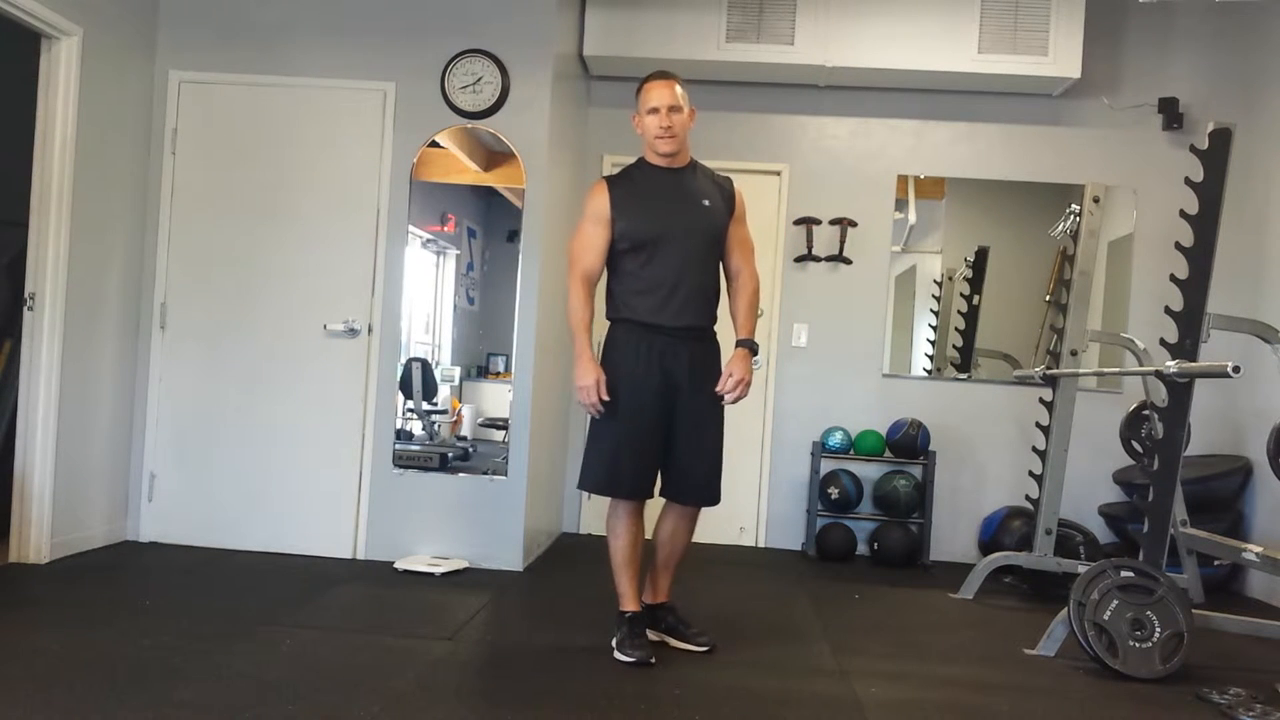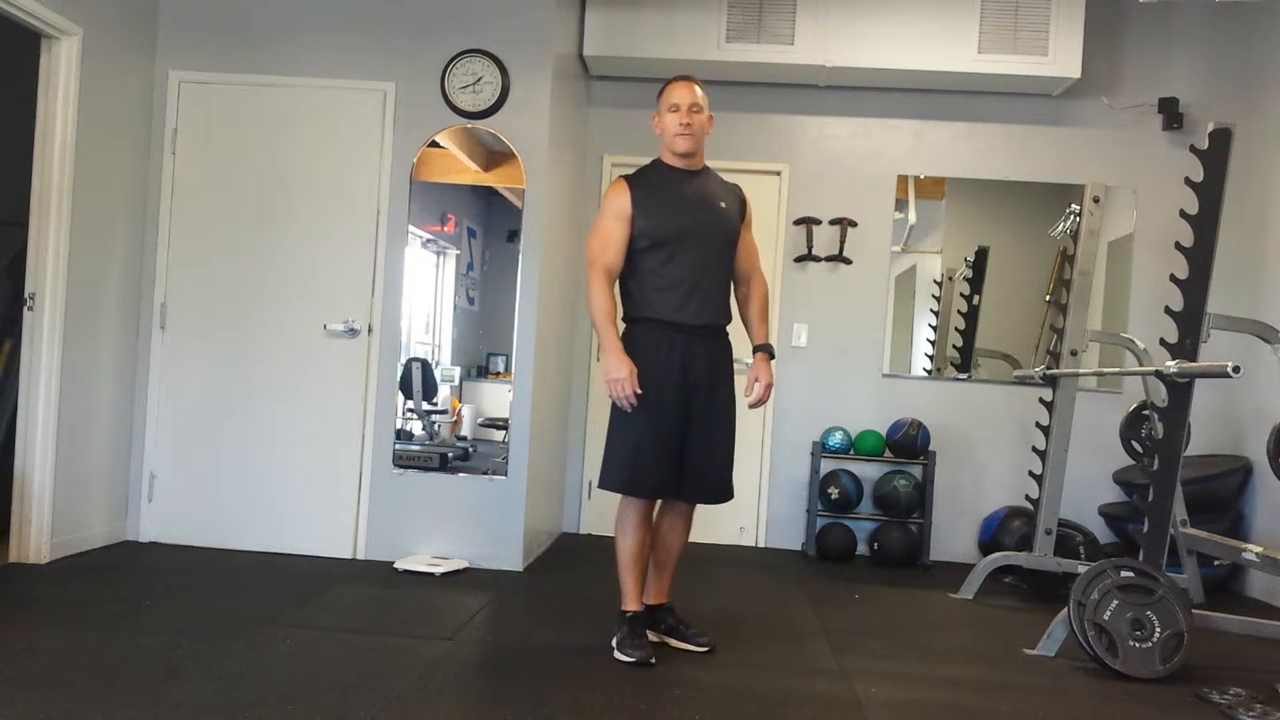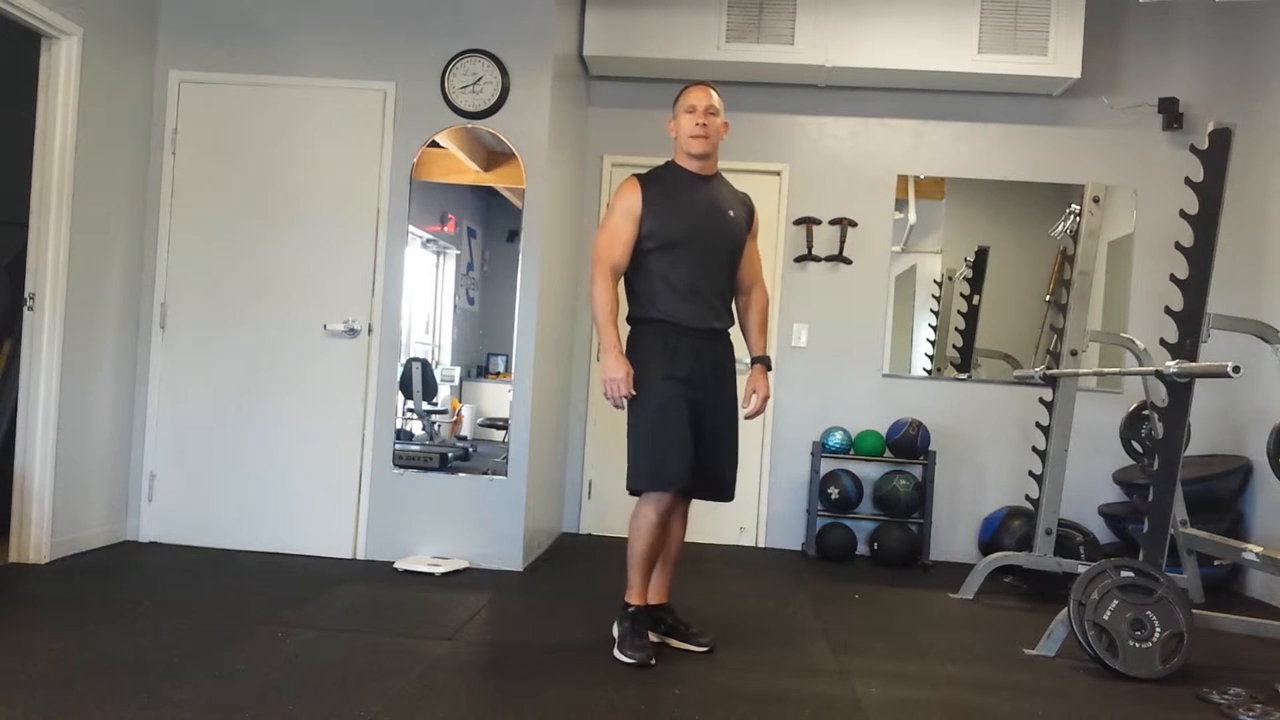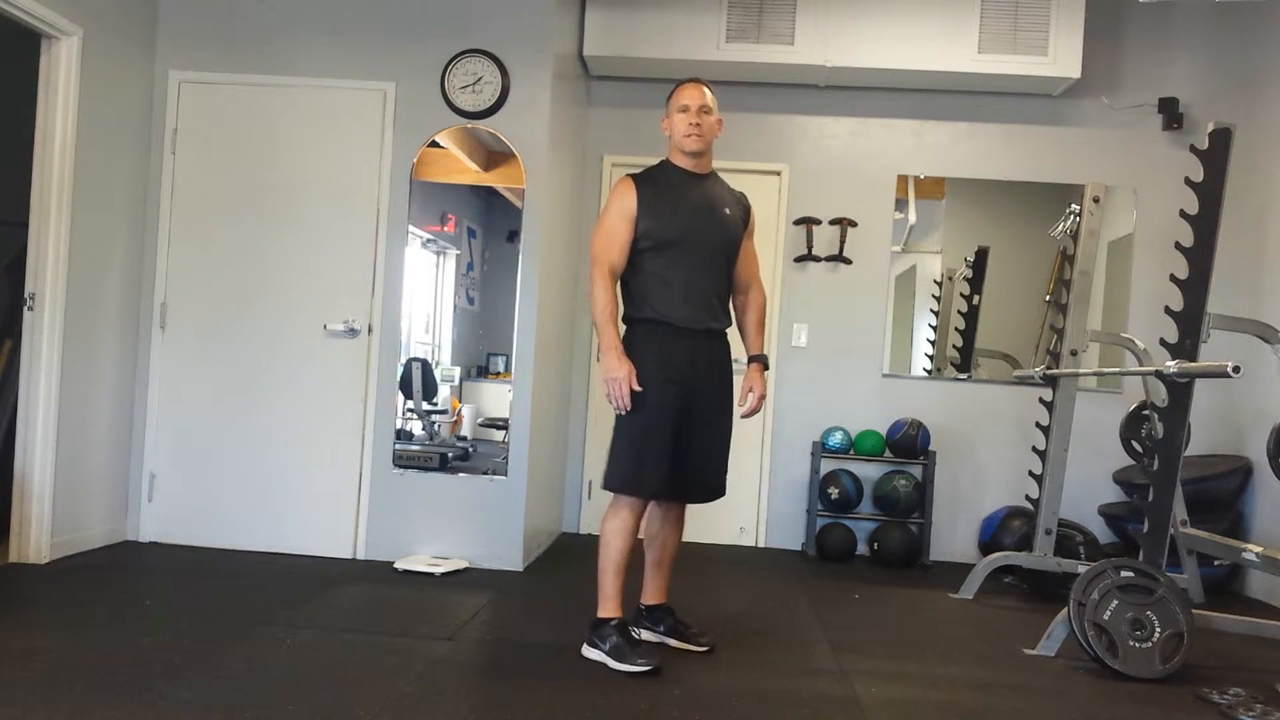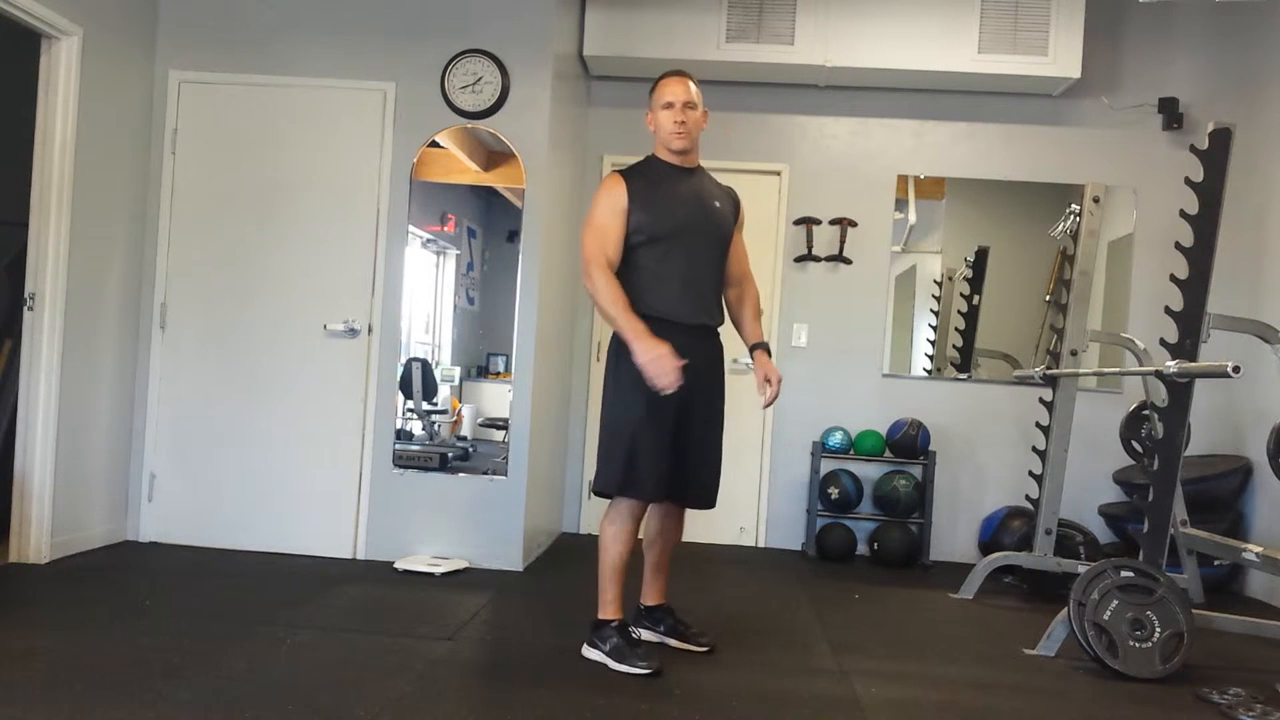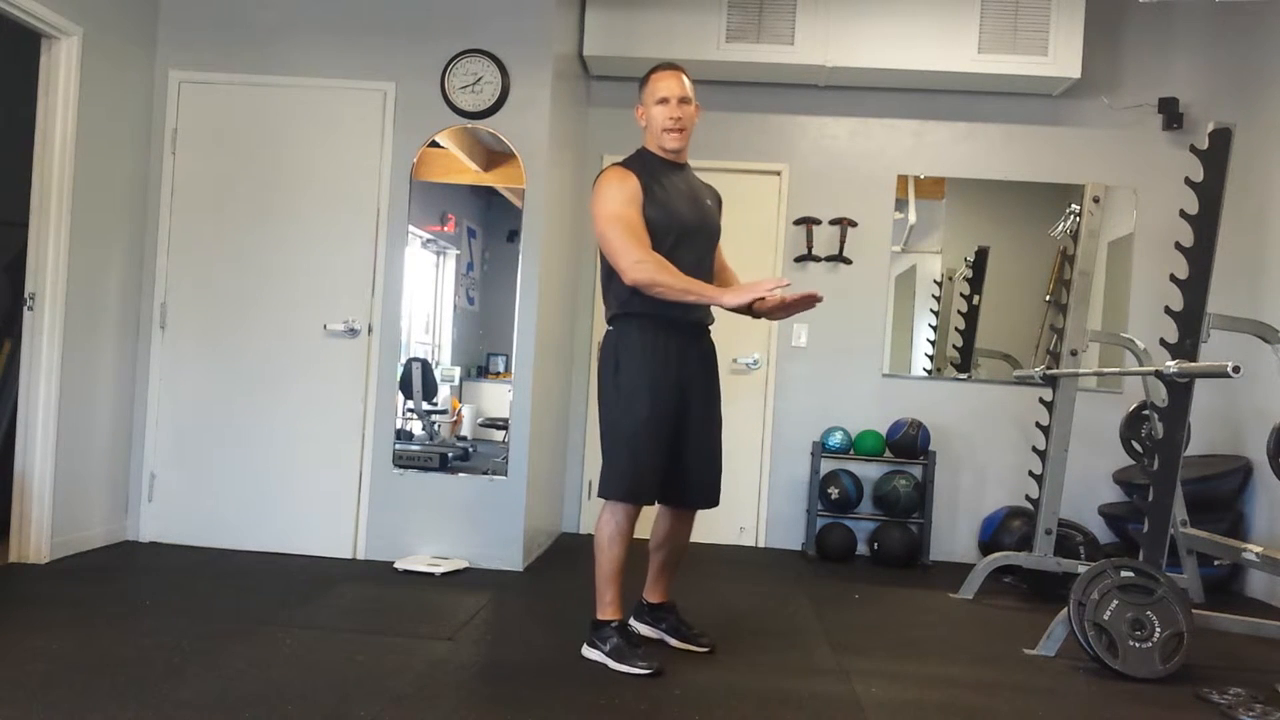
dt=0.4s
person 1, frame 1
left shoulder: (723, 193)
right shoulder: (611, 192)
left elbow: (742, 274)
right elbow: (582, 277)
left wrist: (744, 347)
right wrist: (584, 357)
left hip: (699, 354)
right hip: (633, 351)
left knee: (691, 492)
right knee: (627, 490)
left ankle: (658, 604)
right ankle: (630, 616)
person 1, frame 2
left shoulder: (732, 198)
right shoulder: (629, 191)
left elbow: (749, 280)
right elbow: (600, 274)
left wrist: (762, 350)
right wrist: (612, 351)
left hip: (711, 354)
right hip: (651, 349)
left knee: (687, 491)
right knee: (639, 489)
left ankle: (658, 607)
right ankle: (630, 616)
person 1, frame 3
left shoulder: (740, 207)
right shoulder: (639, 191)
left elbow: (751, 290)
right elbow: (605, 271)
left wrist: (759, 362)
right wrist: (611, 350)
left hip: (715, 356)
right hip: (657, 349)
left knee: (683, 489)
right knee: (663, 484)
left ankle: (659, 608)
right ankle: (632, 609)
person 1, frame 4
left shoulder: (737, 205)
right shoulder: (636, 190)
left elbow: (749, 289)
right elbow: (603, 273)
left wrist: (756, 361)
right wrist: (612, 352)
left hip: (711, 356)
right hip: (653, 350)
left knee: (676, 491)
right knee: (635, 488)
left ankle: (654, 611)
right ankle: (606, 626)
person 1, frame 5
left shoulder: (725, 199)
right shoulder: (624, 186)
left elbow: (739, 282)
right elbow: (598, 270)
left wrist: (758, 347)
right wrist: (642, 341)
left hip: (703, 354)
right hip: (647, 353)
left knee: (676, 493)
right knee: (631, 492)
left ankle: (654, 611)
right ankle: (606, 627)
person 1, frame 6
left shoulder: (706, 194)
right shoulder: (622, 180)
right elbow: (635, 267)
left wrist: (760, 304)
right wrist: (722, 294)
left hip: (696, 348)
right hip: (640, 345)
left knee: (687, 491)
right knee: (628, 491)
left ankle: (655, 607)
right ankle: (606, 626)
